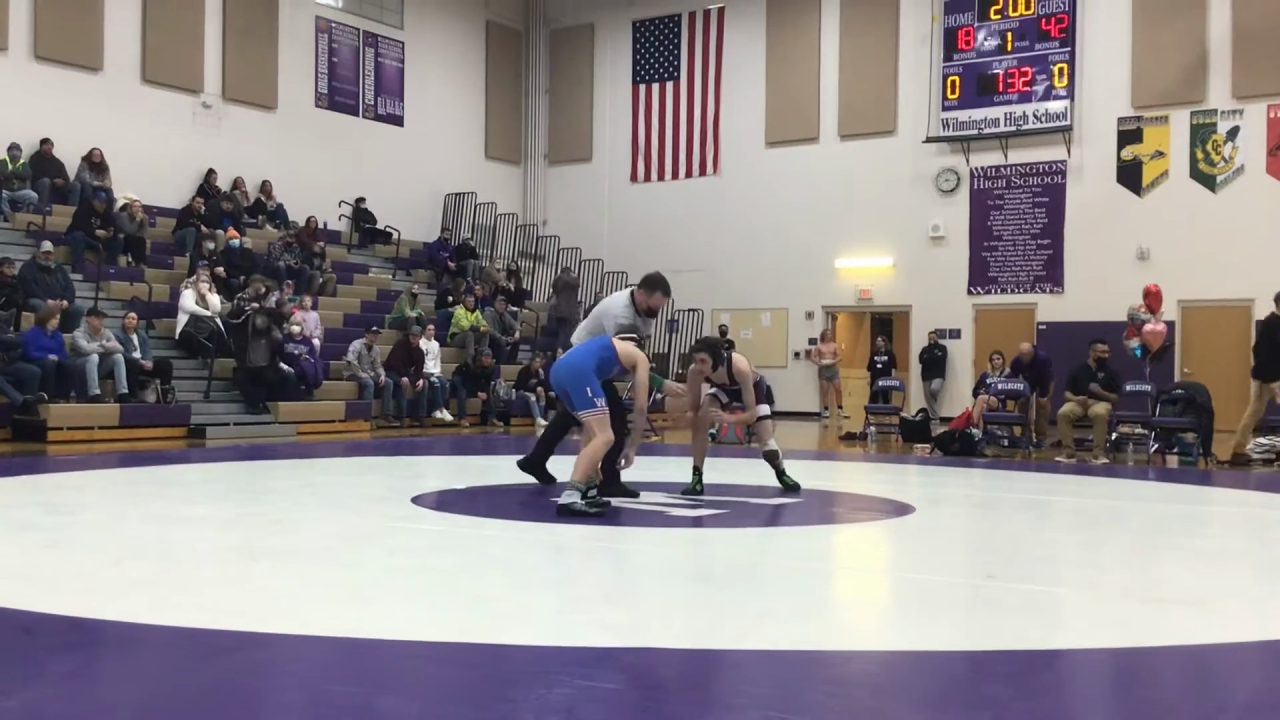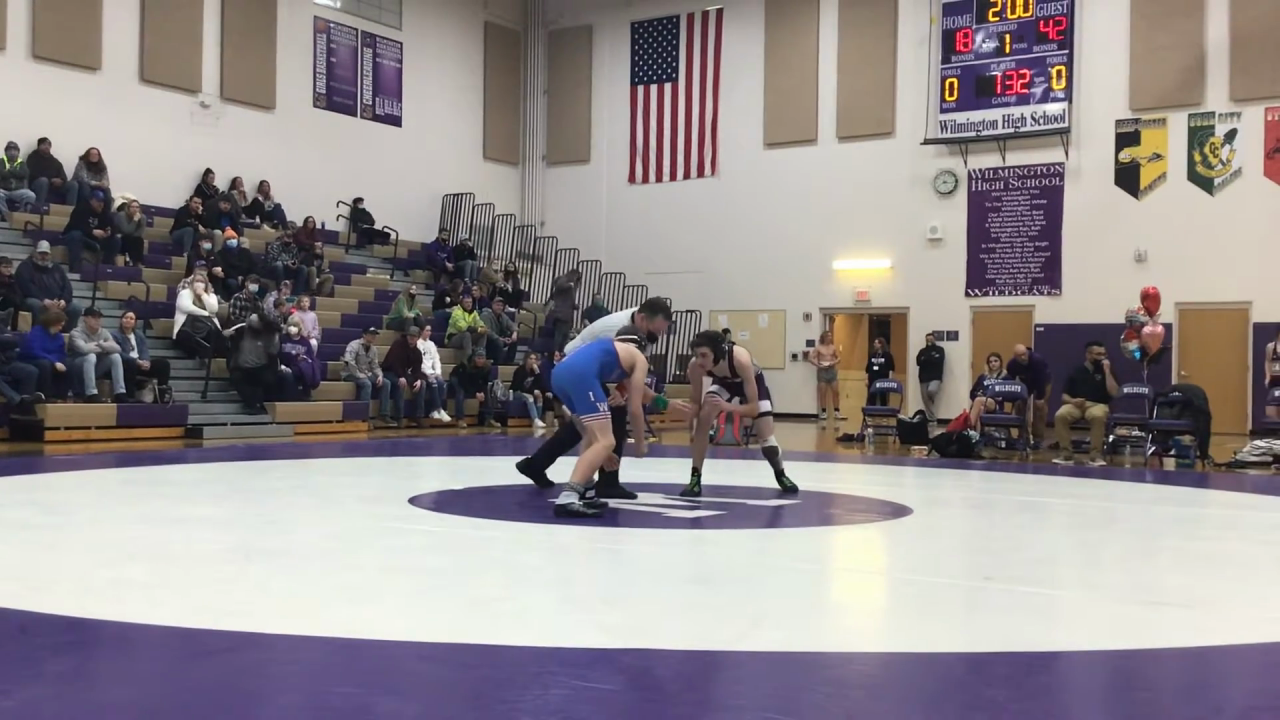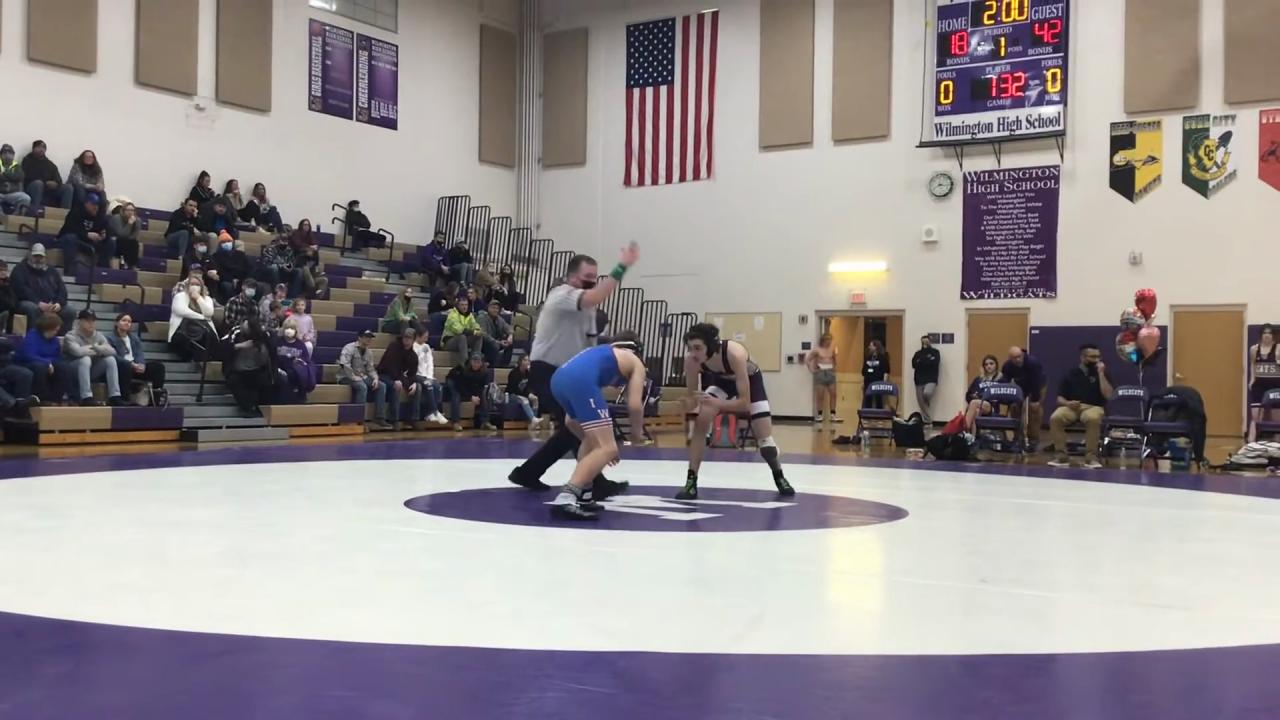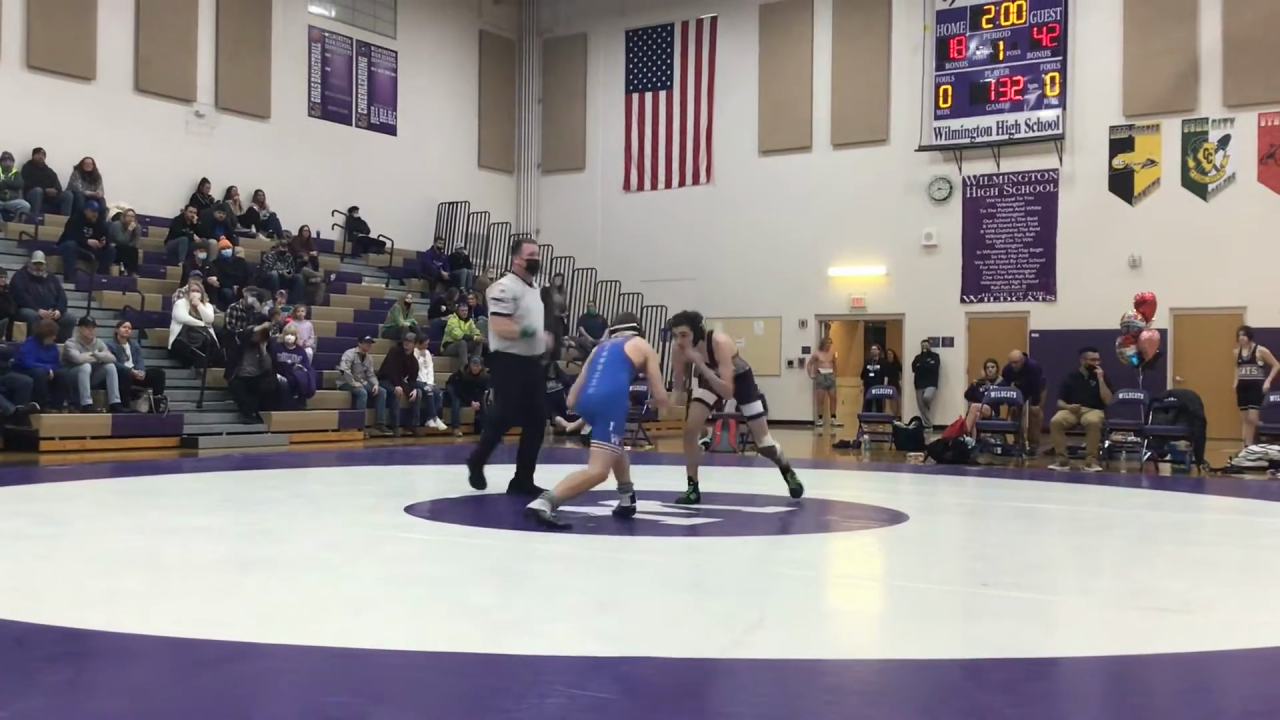
dt=0.5s
person 1, frame 1
left shoulder: (643, 306)
right shoulder: (620, 312)
right wrist: (661, 384)
left knee: (572, 413)
right knee: (614, 416)
left ankle: (535, 461)
right ankle: (608, 481)
person 1, frame 2
left shoulder: (640, 326)
right shoulder: (618, 332)
left wrist: (621, 391)
right knee: (614, 418)
left ankle: (534, 464)
right ankle: (608, 484)
person 1, frame 3
left shoulder: (585, 303)
right shoulder: (562, 296)
left elbow: (590, 341)
right elbow: (596, 298)
right wrist: (621, 267)
right hip: (546, 372)
left knee: (571, 427)
left ankle: (528, 473)
right ankle: (594, 481)
person 1, frame 4
left shoulder: (533, 288)
right shoulder: (505, 287)
right elbow: (499, 326)
right wrist: (533, 334)
left hip: (531, 362)
right hip: (508, 361)
left knee: (536, 423)
right knee: (503, 418)
left ankle: (523, 481)
right ankle: (476, 464)
person 2, frame 1
right shoulder: (639, 357)
left elbow: (587, 415)
right elbow: (640, 406)
right wrist: (631, 448)
left hip: (559, 370)
right hip: (579, 371)
left knee: (594, 433)
right knee: (604, 437)
left ankle: (587, 492)
right ankle: (570, 497)
person 2, frame 2
left shoulder: (604, 348)
right shoulder: (639, 358)
right elbow: (634, 407)
left wrist: (600, 452)
right wrist: (640, 443)
left hip: (560, 373)
right hip: (580, 375)
left knee: (595, 434)
right knee: (606, 442)
left ankle: (585, 493)
right ankle: (567, 498)
person 2, frame 3
left shoulder: (600, 354)
right shoulder: (635, 362)
right elbow: (634, 405)
right wrist: (637, 433)
left hip: (559, 379)
right hip: (580, 381)
left knee: (593, 439)
right knee: (607, 449)
left ankle: (583, 497)
right ankle: (565, 499)
person 2, frame 4
left shoulder: (598, 350)
right shoulder: (642, 346)
left elbow: (572, 400)
right elbow: (660, 397)
right wrist: (664, 402)
left hip: (585, 402)
right hip: (611, 401)
left knee: (614, 446)
right knee: (598, 472)
left ankle: (626, 499)
right ankle: (544, 504)
person 3, frame 1
left shoulder: (740, 367)
right shoulder: (694, 372)
left elbow: (752, 415)
right elbow: (693, 409)
left wrist: (728, 418)
right wrist: (687, 416)
left hip: (752, 388)
right hip: (723, 388)
left knee: (768, 446)
right knee: (701, 421)
left ankle: (782, 474)
right ankle: (697, 478)
person 3, frame 2
left shoulder: (741, 360)
right shoulder: (695, 365)
left elbow: (754, 408)
right elbow: (696, 401)
left wrist: (728, 407)
right wrist: (692, 410)
left hip: (752, 382)
right hip: (724, 383)
left knee: (768, 442)
right knee: (703, 420)
left ankle: (781, 476)
right ankle: (695, 479)
person 3, frame 3
left shoulder: (734, 354)
right shoulder: (691, 360)
left elbow: (745, 403)
right elbow: (692, 395)
left wrist: (715, 402)
right wrist: (689, 403)
left hip: (750, 381)
right hip: (722, 381)
left knee: (765, 442)
right knee: (701, 423)
left ankle: (779, 476)
right ankle: (691, 482)
person 3, frame 4
left shoulder: (720, 343)
right shoulder: (678, 349)
left elbow: (727, 391)
right elbow: (678, 384)
left wrist: (701, 367)
left hip: (740, 379)
right hip: (710, 379)
left knee: (765, 444)
right knee: (690, 430)
left ankle: (788, 471)
right ankle: (693, 488)
